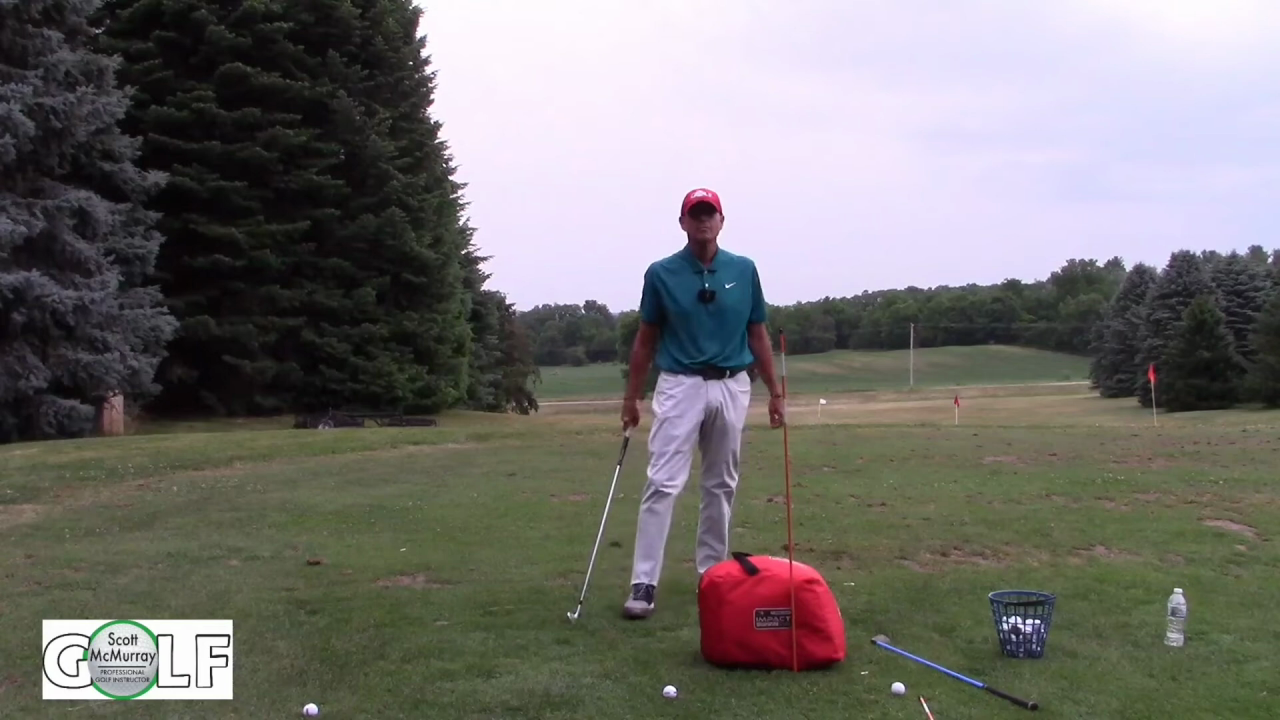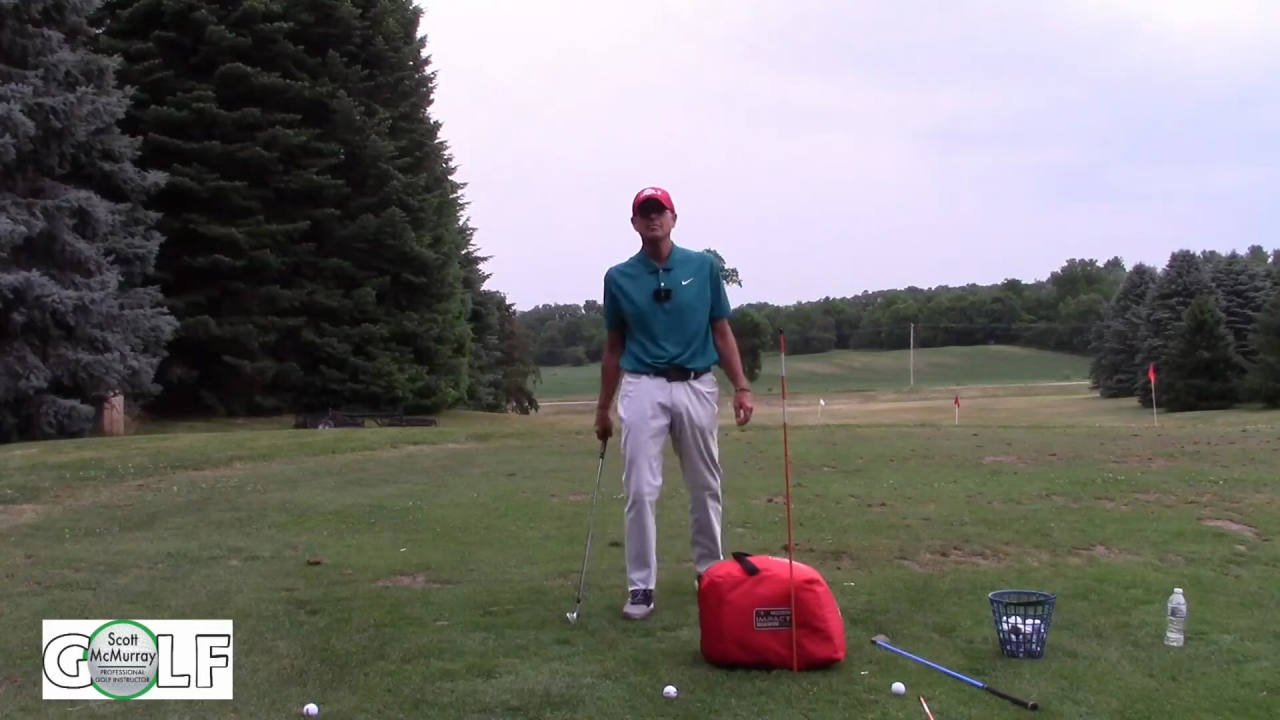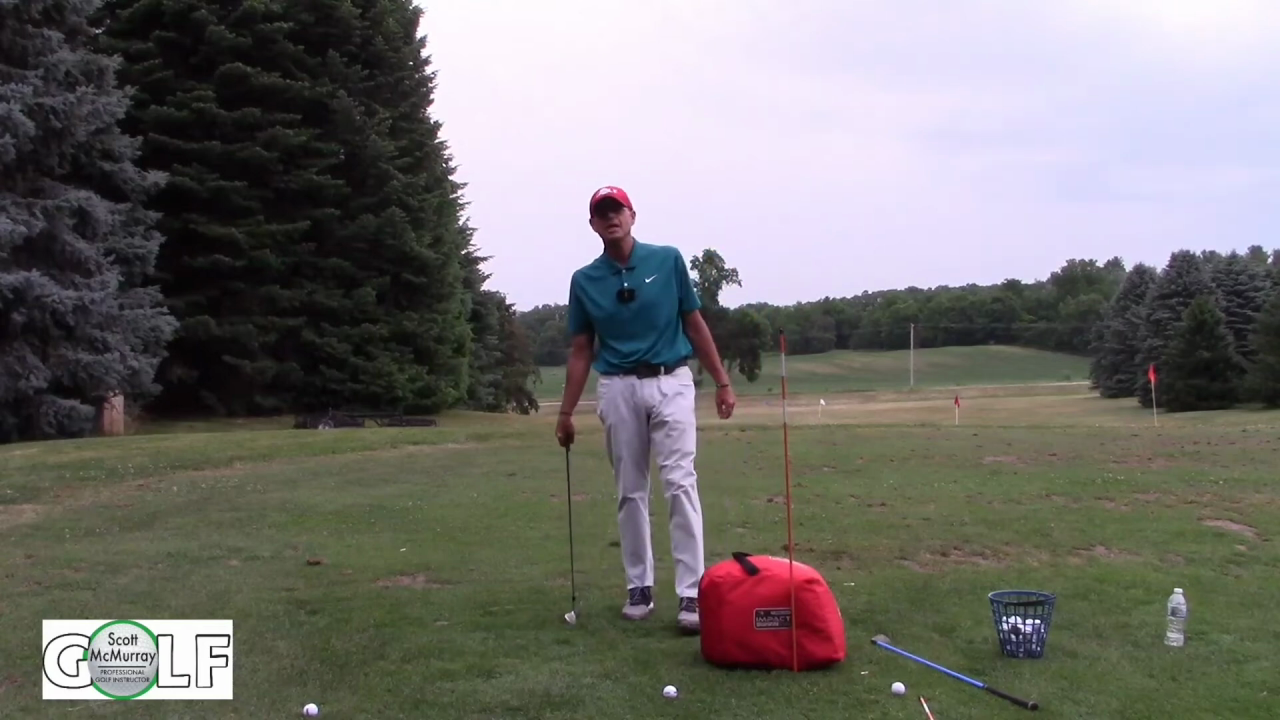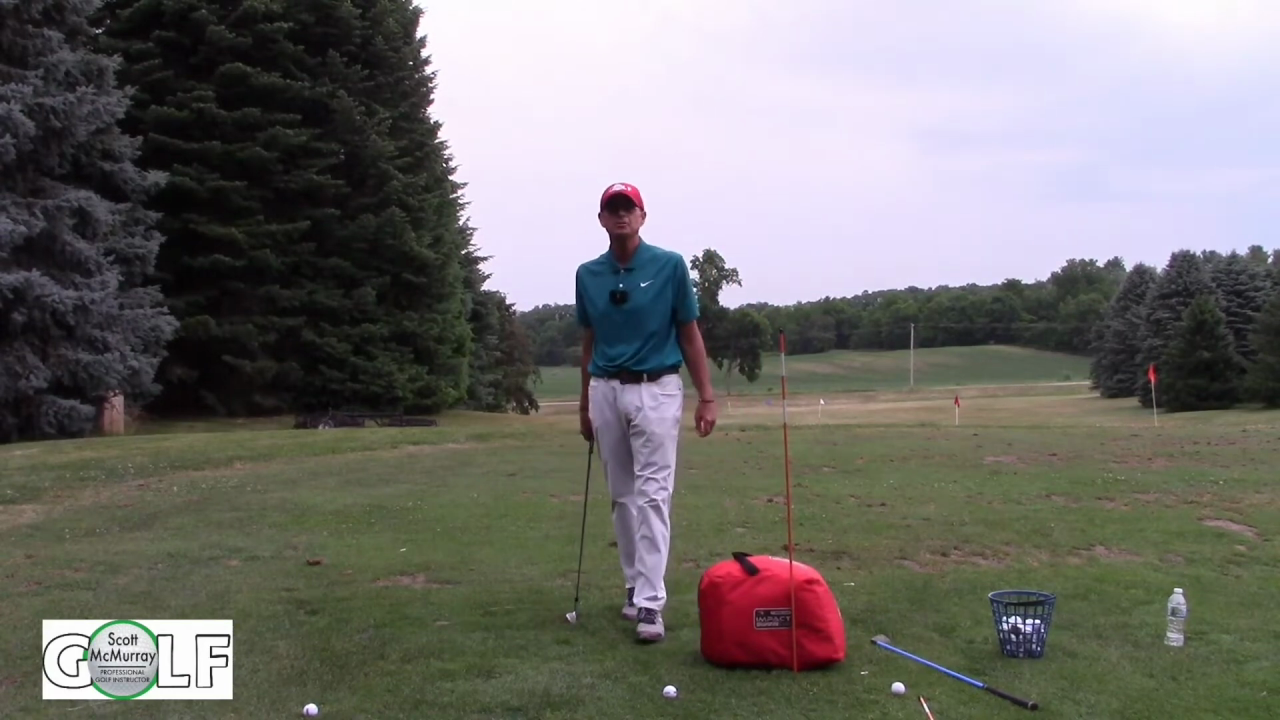
dt=0.5s
person 1, frame 1
left shoulder: (744, 270)
right shoulder: (661, 273)
left elbow: (758, 335)
right elbow: (646, 339)
left wrist: (774, 391)
right wrist: (631, 398)
left hip: (731, 387)
right hip: (679, 386)
left knee: (720, 485)
right knee: (663, 483)
left ankle: (713, 572)
right ankle: (643, 583)
person 1, frame 2
left shoulder: (703, 266)
right shoulder: (618, 277)
left elbow: (721, 331)
right elbow: (614, 346)
left wrist: (742, 387)
right wrist: (604, 407)
left hip: (697, 387)
right hip: (642, 390)
left knee: (705, 487)
right knee: (641, 493)
left ankle: (709, 569)
right ankle: (641, 587)
person 1, frame 3
left shoulder: (668, 260)
right shoulder: (584, 280)
left elbow: (695, 325)
right elbow: (581, 350)
left wrist: (722, 381)
right wrist: (566, 412)
left hip: (671, 383)
right hip: (618, 389)
left knee: (680, 485)
right knee: (631, 492)
left ankle: (691, 592)
right ankle: (639, 587)
person 1, frame 4
left shoulder: (670, 265)
right shoulder: (588, 274)
left elbow: (690, 335)
right elbow: (589, 342)
left wrist: (706, 397)
right wrist: (585, 405)
left hip: (657, 389)
right hip: (607, 391)
left knee: (652, 496)
right knee: (622, 496)
left ankle: (649, 603)
right ankle: (635, 586)
